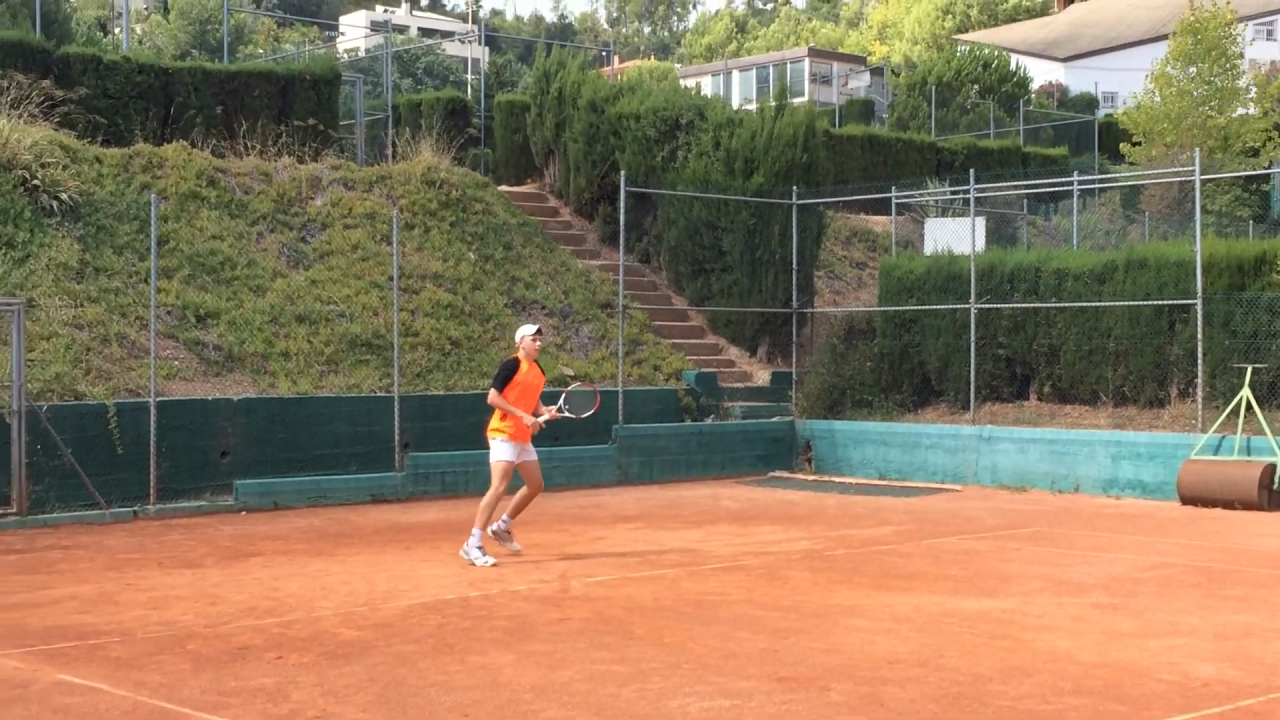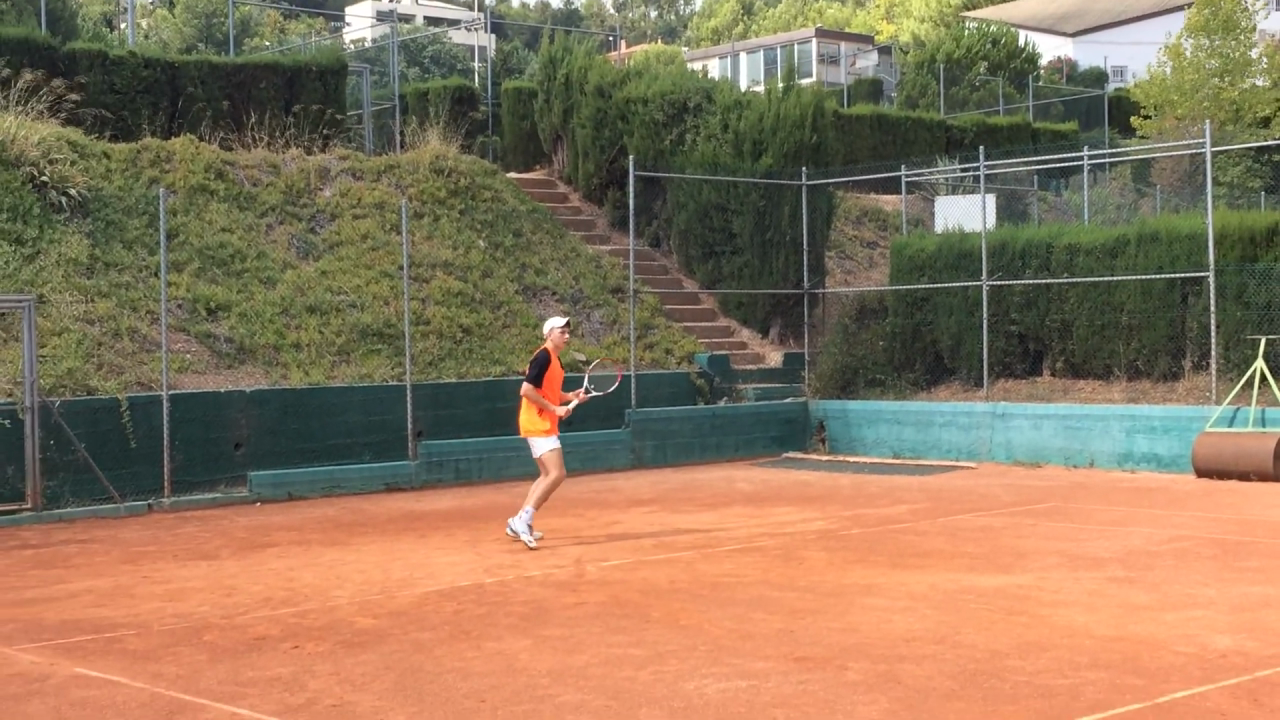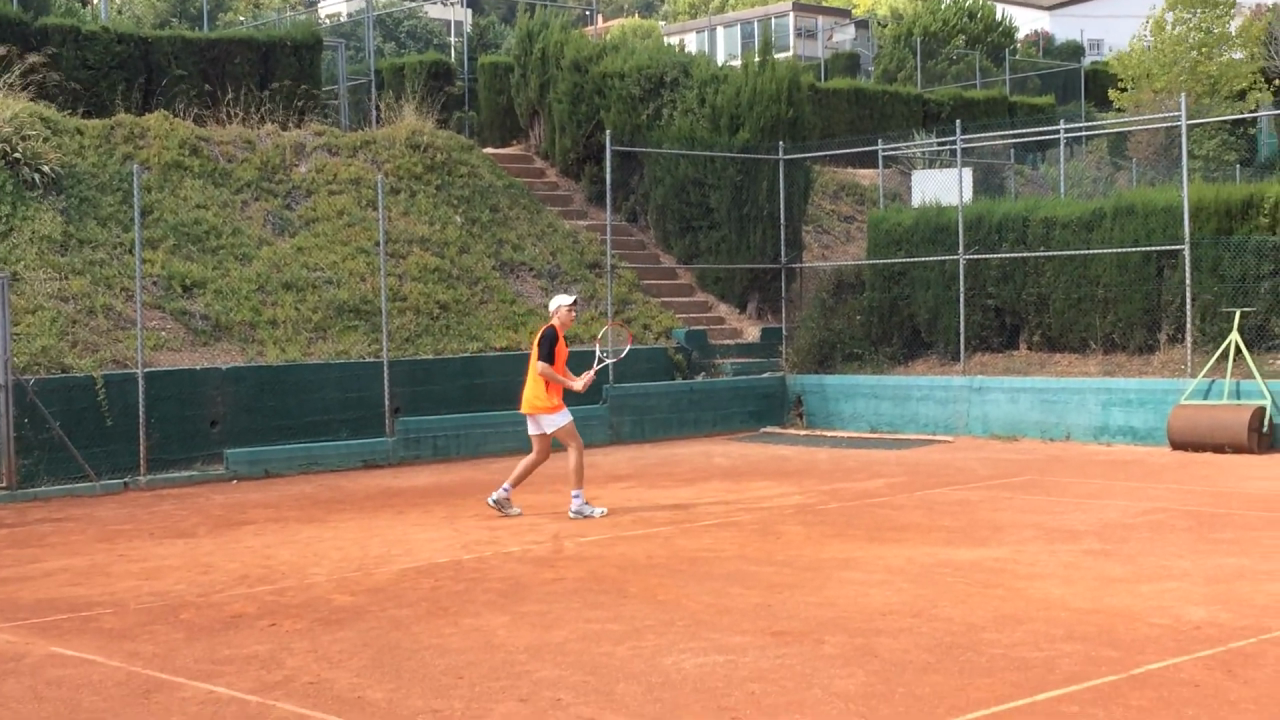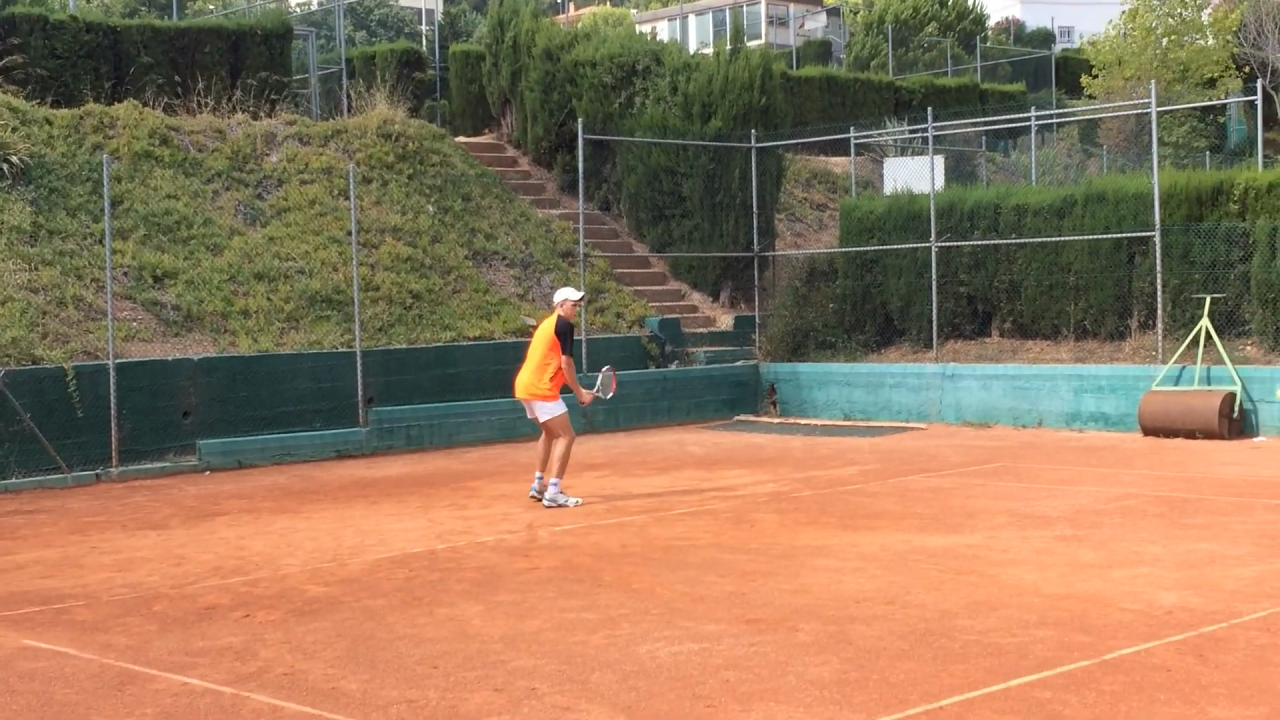
dt=0.3s
person 1, frame 1
left shoulder: (537, 370)
right shoulder: (511, 365)
right elbow: (493, 398)
left wrist: (544, 411)
right wrist: (523, 416)
left hip: (523, 437)
right hip: (503, 434)
left knee: (536, 485)
right knee: (499, 487)
left ankle: (502, 526)
right ankle: (474, 544)
person 1, frame 2
left shoulder: (553, 358)
right shoulder: (543, 357)
right elbow: (526, 390)
left wrist: (571, 397)
right wrist: (554, 409)
left hip: (542, 425)
right hip: (538, 426)
left knee: (550, 475)
right knee: (556, 475)
left ankle: (522, 522)
right ankle: (521, 520)
person 1, frame 3
left shoulder: (558, 336)
right shoulder: (550, 334)
left elbow: (559, 370)
right elbow: (542, 369)
left wrist: (579, 379)
right wrist: (571, 385)
left hip: (537, 402)
right hip: (545, 402)
left knee: (540, 453)
right knee: (576, 446)
left ankle: (501, 495)
right ankle: (578, 504)
person 1, frame 4
left shoulder: (548, 324)
right shoulder: (564, 325)
right elbow: (566, 365)
left wrist: (577, 390)
right wrist: (580, 393)
left hip: (525, 386)
right hip: (540, 389)
left knee: (550, 433)
right knee: (566, 436)
left ankle: (539, 485)
right ankle: (553, 492)
